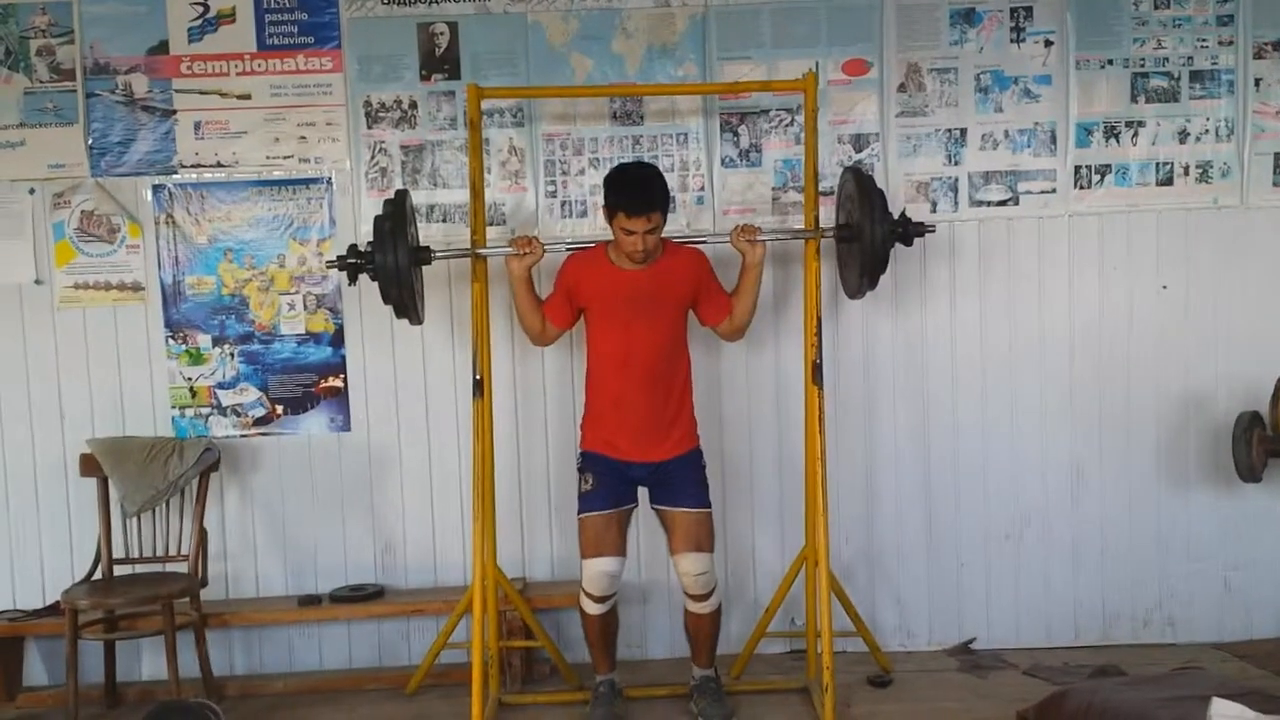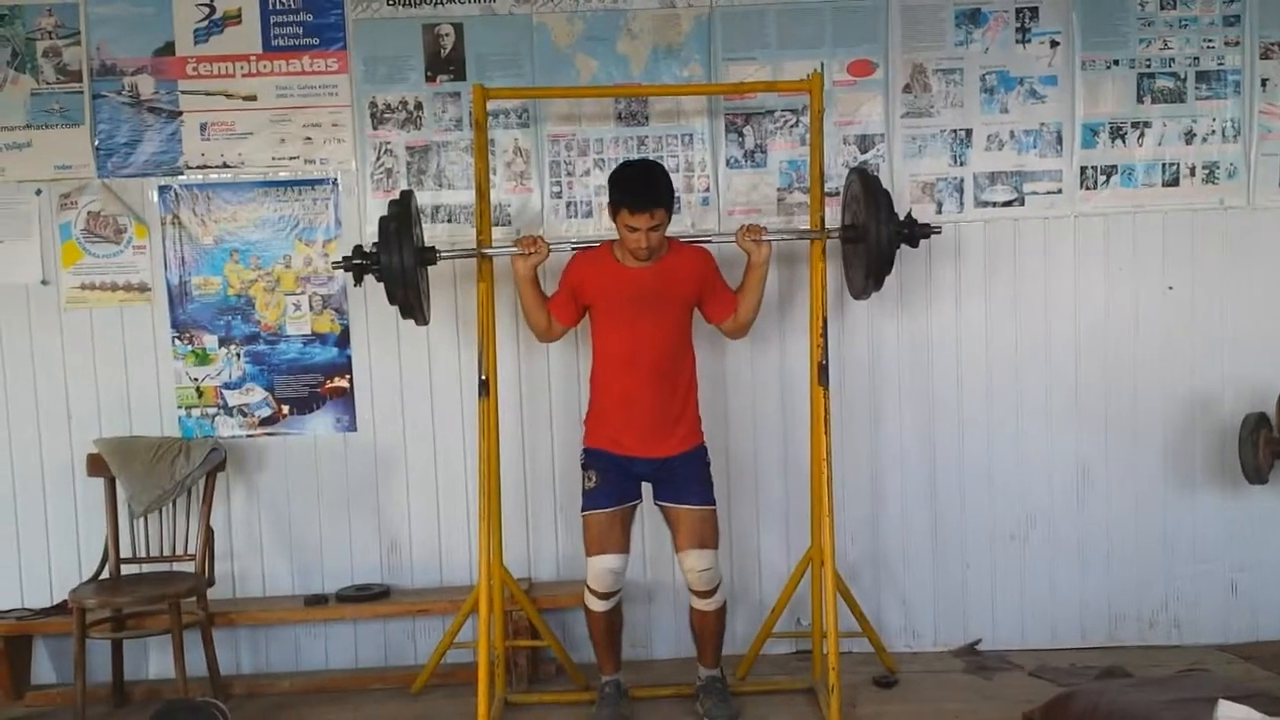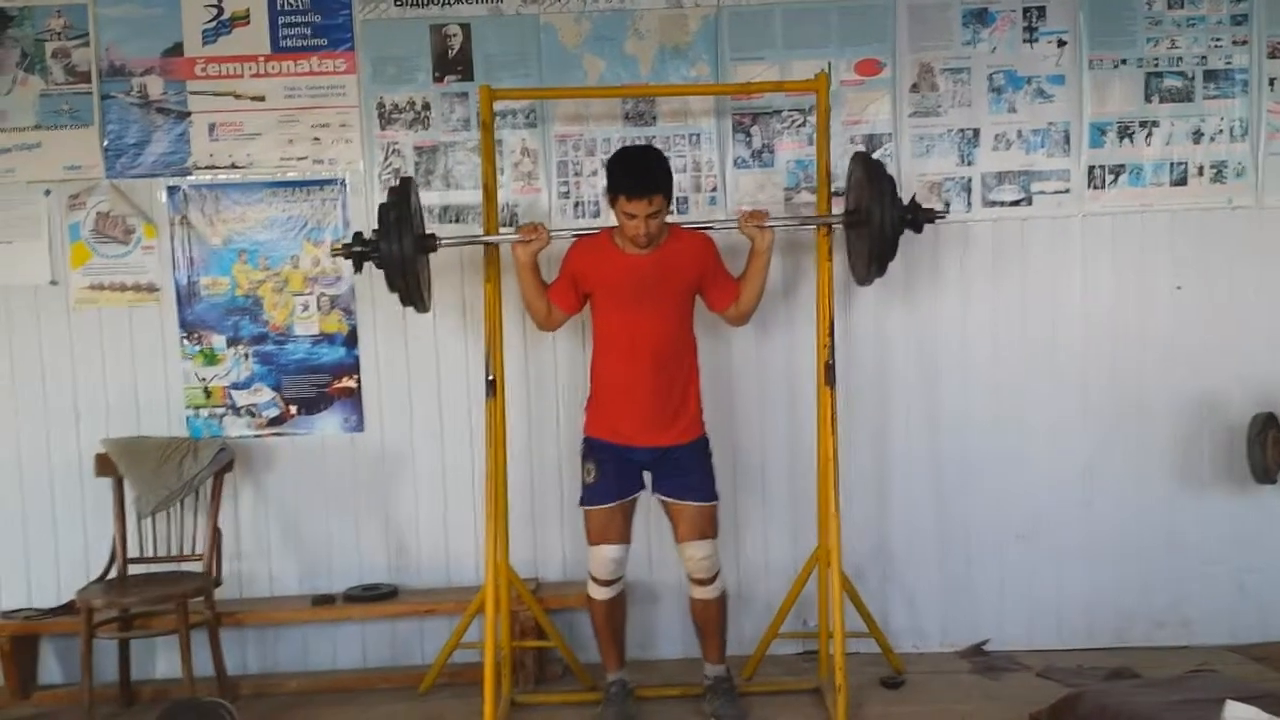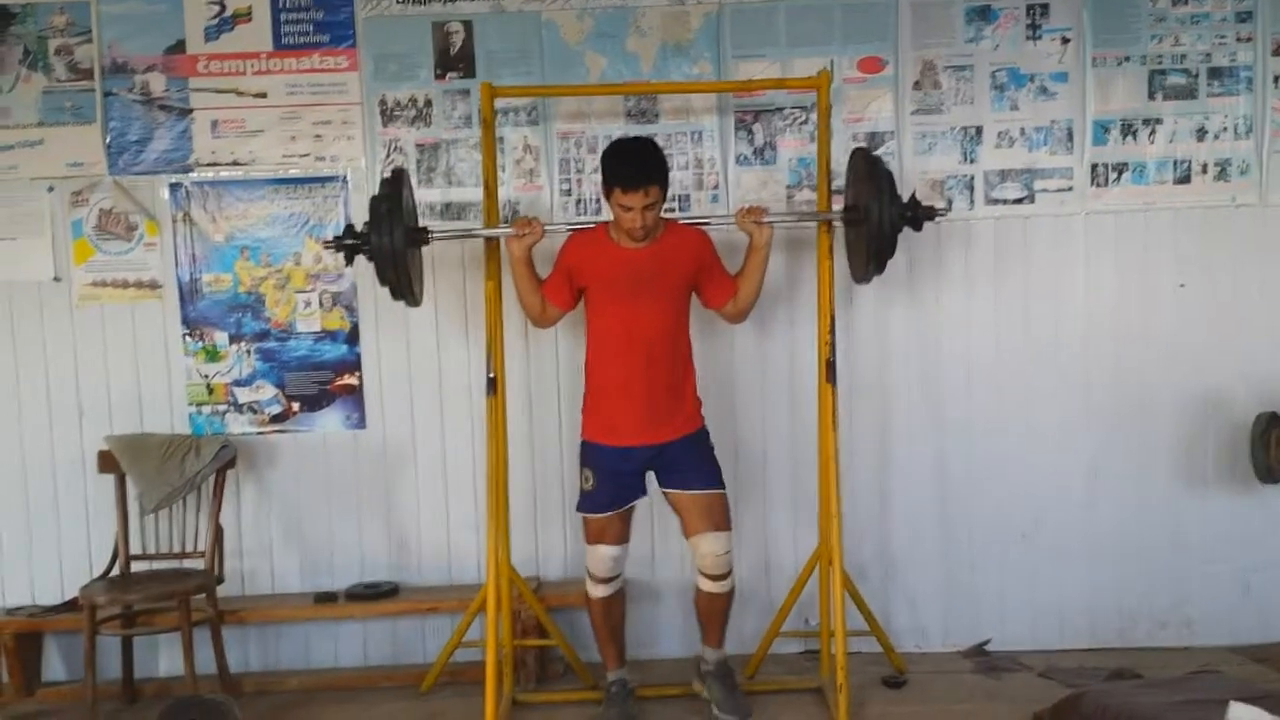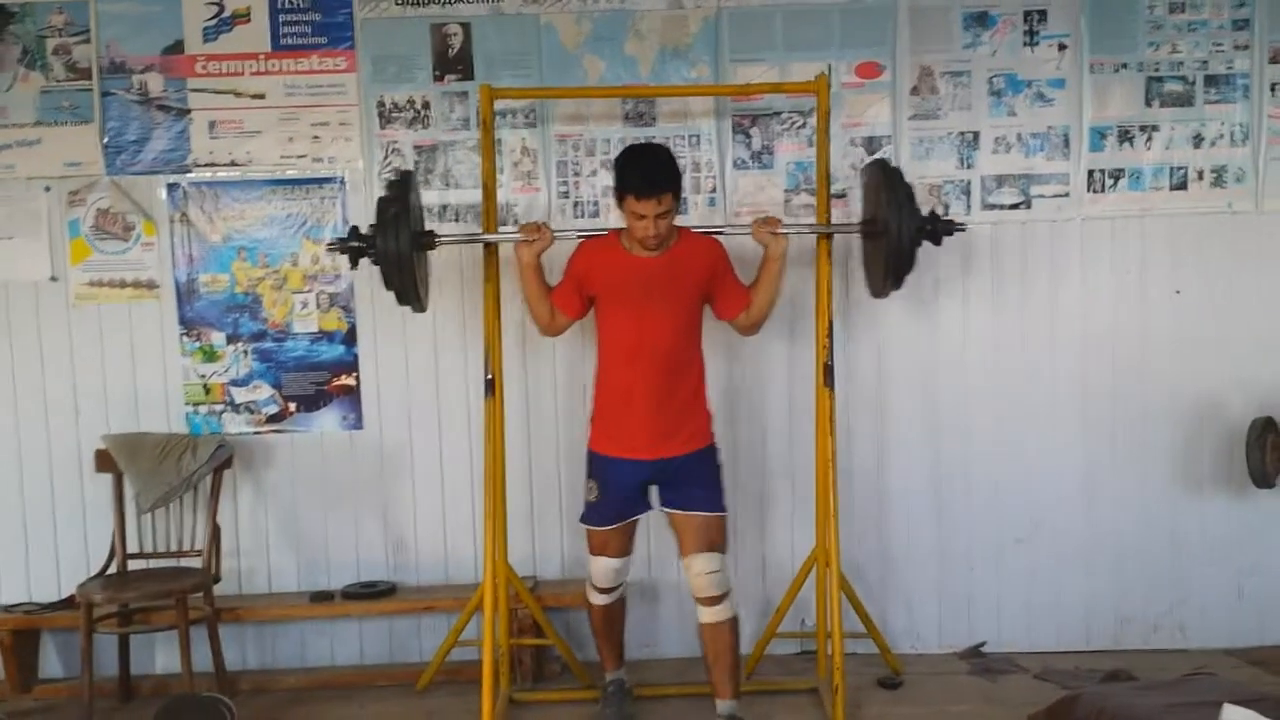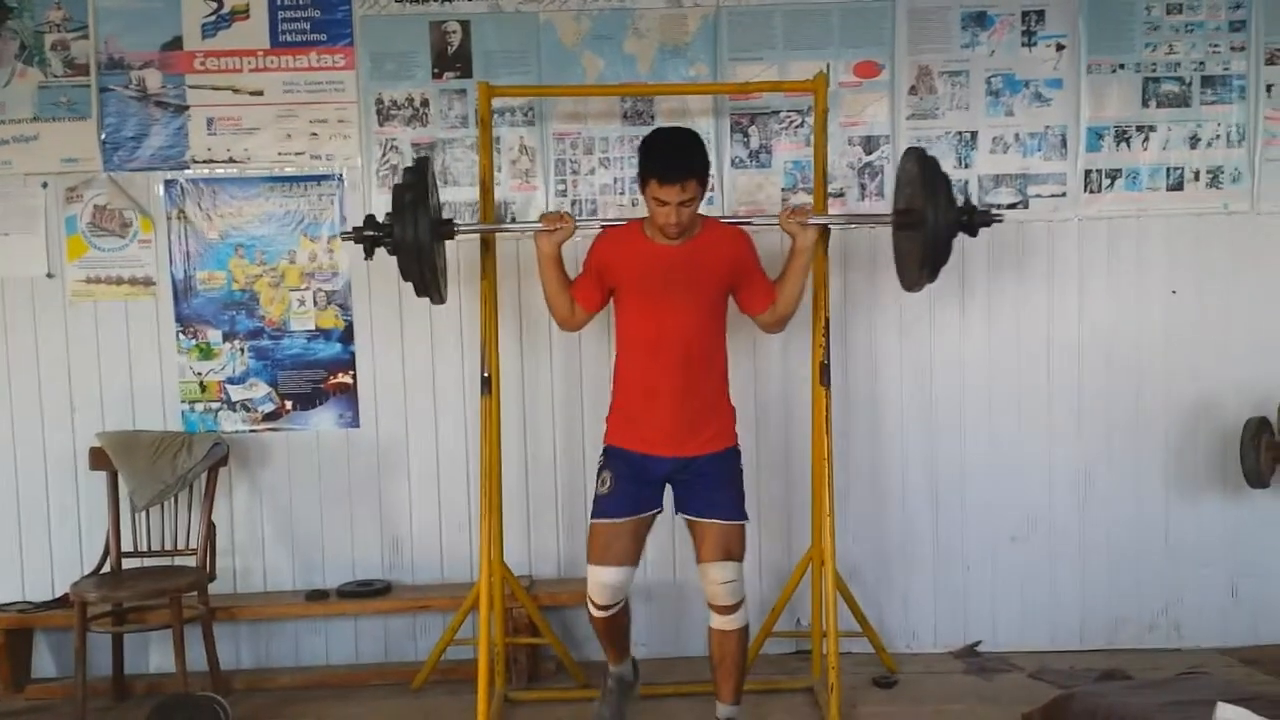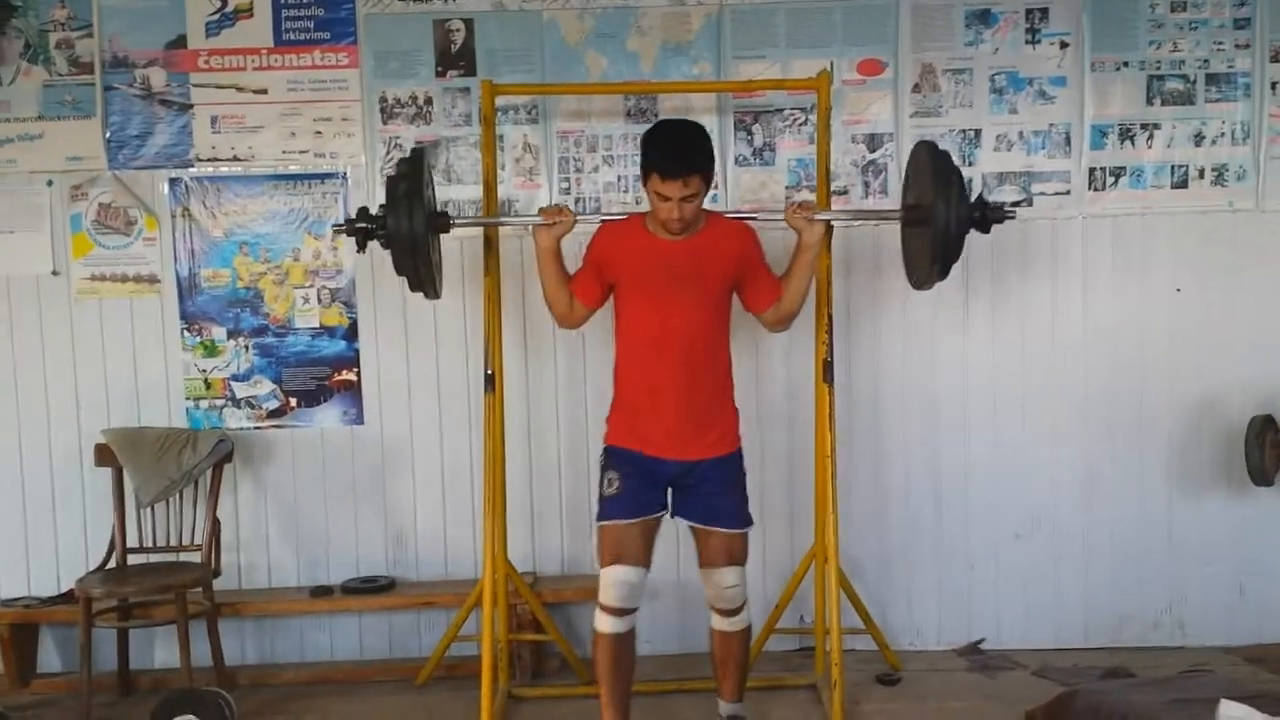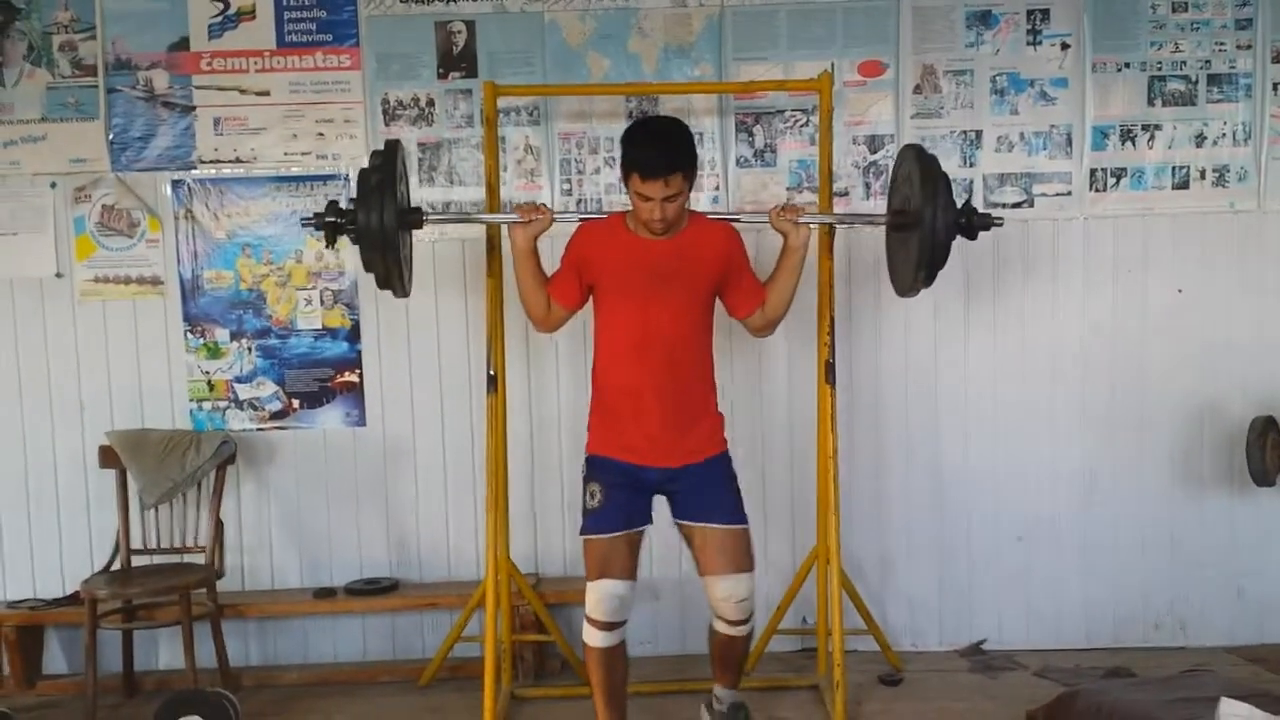
dt=0.3s
person 1, frame 1
left shoulder: (690, 264)
right shoulder: (580, 269)
left elbow: (732, 326)
right elbow: (541, 332)
left wrist: (752, 263)
right wrist: (519, 276)
left hip: (676, 450)
right hip: (604, 452)
left knee: (699, 577)
right knee: (598, 580)
person 1, frame 2
left shoulder: (695, 263)
right shoulder: (585, 267)
left elbow: (736, 324)
right elbow: (547, 328)
left wrist: (758, 263)
right wrist: (525, 275)
left hip: (680, 446)
right hip: (608, 448)
left knee: (703, 573)
right knee: (602, 578)
person 1, frame 3
left shoulder: (696, 248)
right shoulder: (585, 254)
left elbow: (738, 311)
right elbow: (547, 317)
left wrist: (760, 248)
right wrist: (525, 262)
left hip: (682, 435)
right hip: (608, 437)
left knee: (703, 564)
right knee: (605, 568)
person 1, frame 4
left shoulder: (692, 244)
right shoulder: (581, 249)
left elbow: (735, 307)
right elbow: (542, 313)
left wrist: (759, 244)
right wrist: (520, 256)
left hip: (681, 430)
right hip: (607, 436)
left knee: (715, 555)
right knee: (604, 566)
left ankle: (713, 664)
person 1, frame 5
left shoulder: (706, 254)
right shoulder: (591, 257)
left elbow: (748, 319)
right elbow: (550, 322)
left wrist: (774, 256)
right wrist: (529, 262)
left hip: (690, 446)
right hip: (615, 448)
left knee: (710, 584)
right knee: (605, 576)
person 1, frame 6
left shoulder: (731, 244)
right shoulder: (611, 246)
left elbow: (773, 316)
right elbow: (570, 316)
left wrist: (803, 248)
right wrist: (548, 251)
left hip: (711, 447)
right hip: (630, 445)
left knee: (725, 592)
right knee: (604, 587)
right ankle: (620, 669)
person 1, frame 7
left shoulder: (736, 240)
right shoulder: (612, 240)
left elbow: (778, 315)
right elbow: (568, 313)
left wrist: (809, 245)
right wrist: (547, 247)
left hip: (713, 448)
right hip: (632, 447)
left knee: (728, 595)
right knee: (617, 596)
person 1, frame 8
left shoulder: (720, 241)
right shoulder: (591, 241)
left elbow: (761, 319)
right elbow: (545, 316)
left wrist: (794, 247)
right wrist: (523, 245)
left hip: (700, 452)
right hip: (614, 455)
left knee: (735, 600)
right knee: (605, 609)
